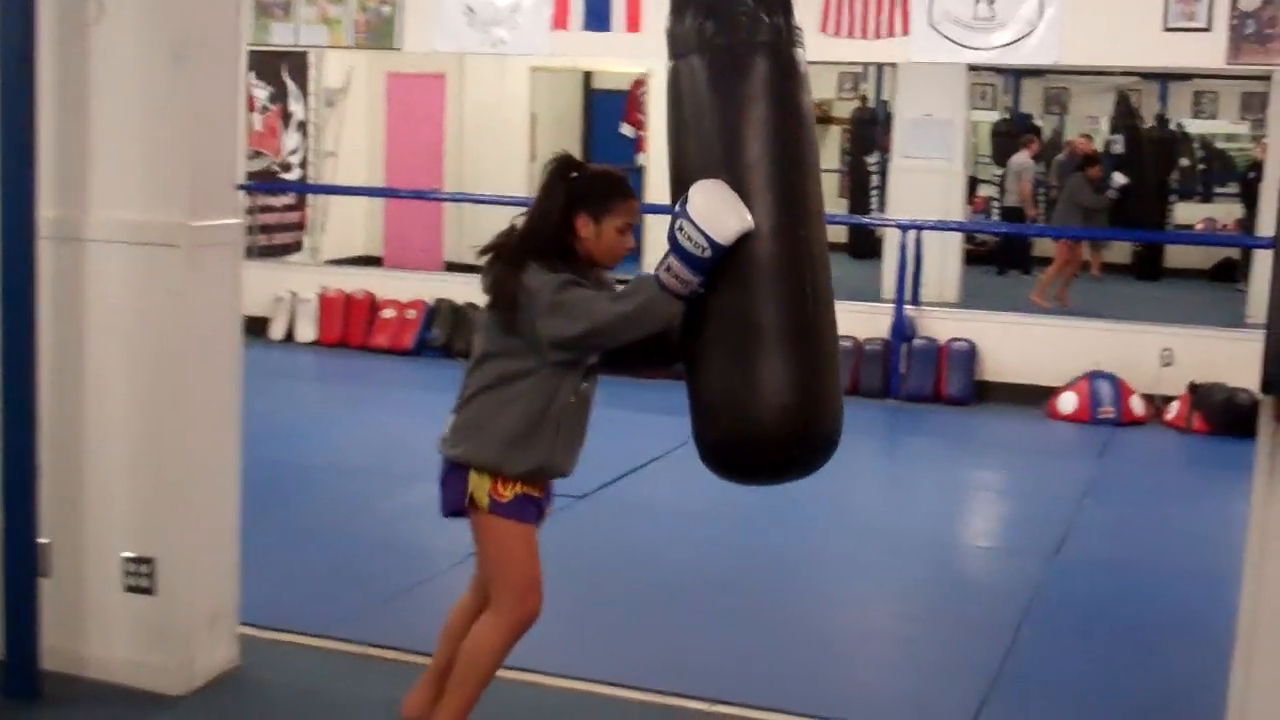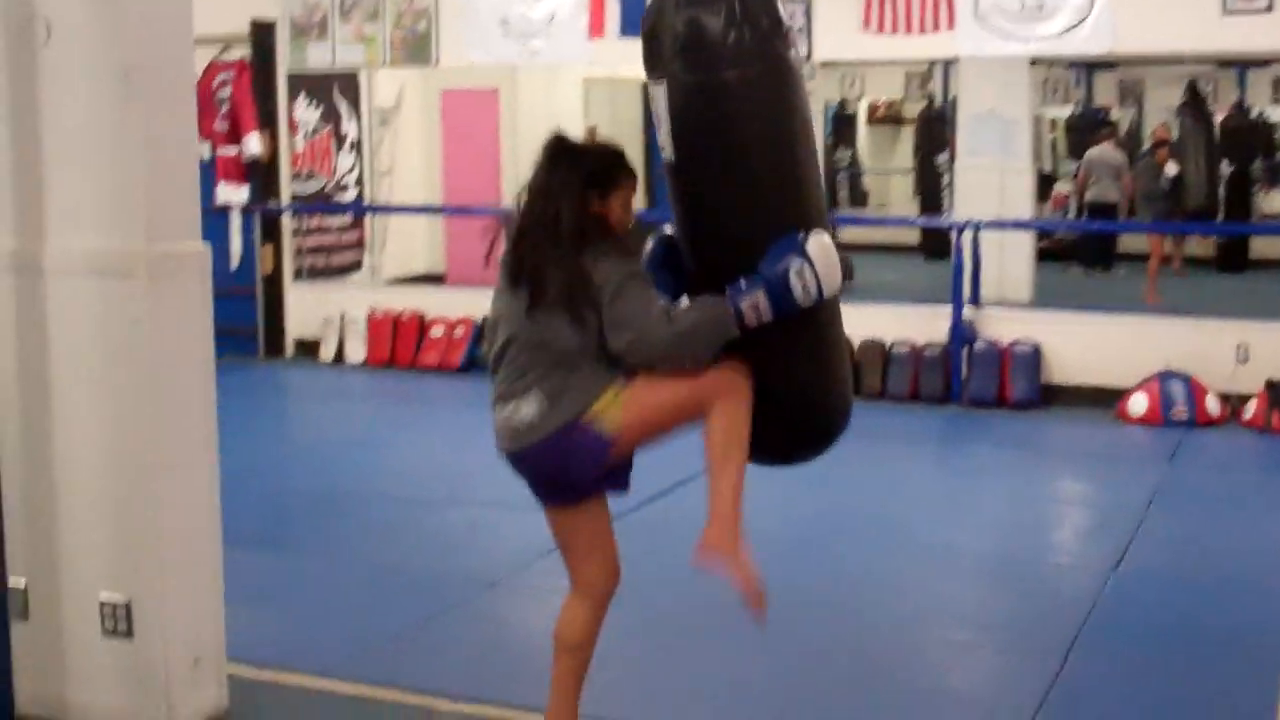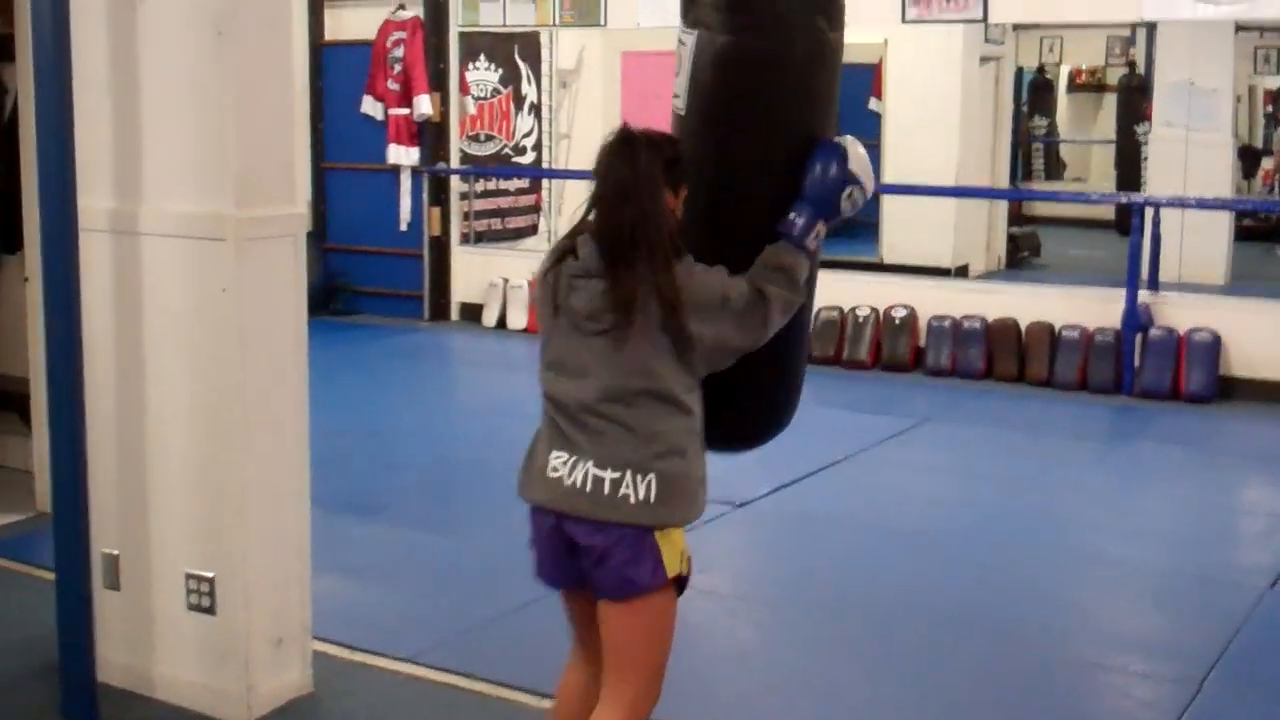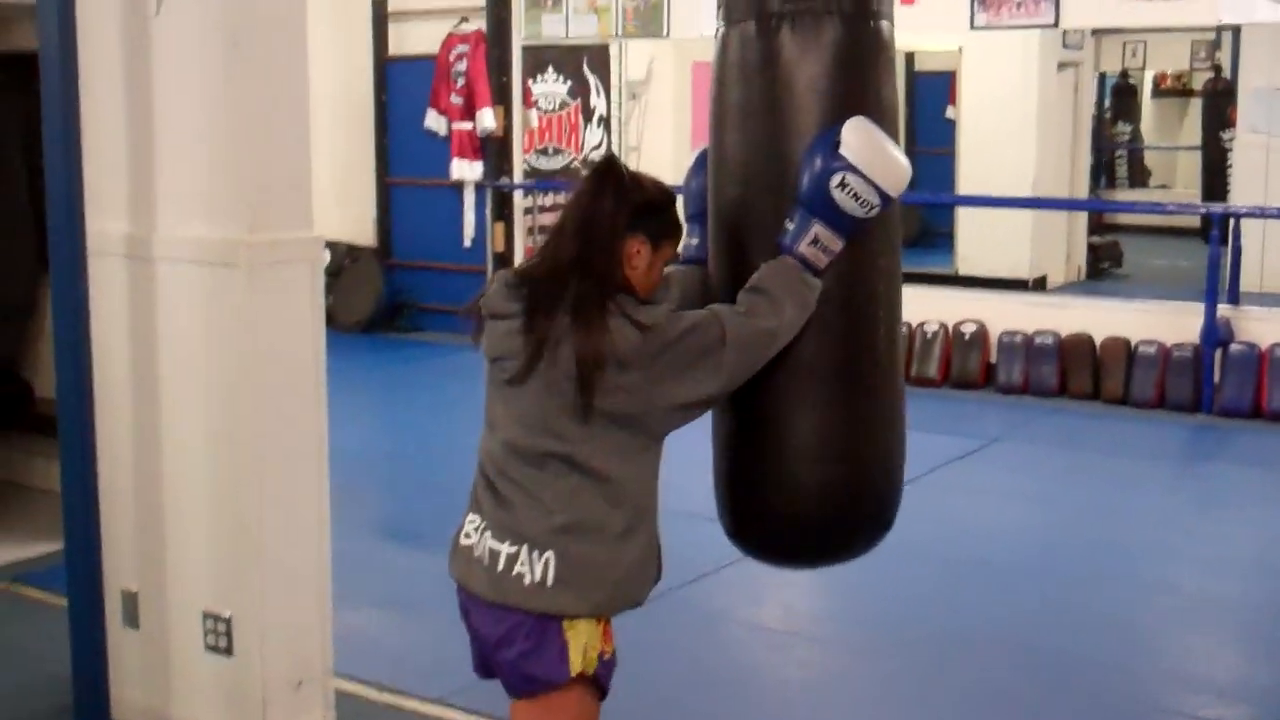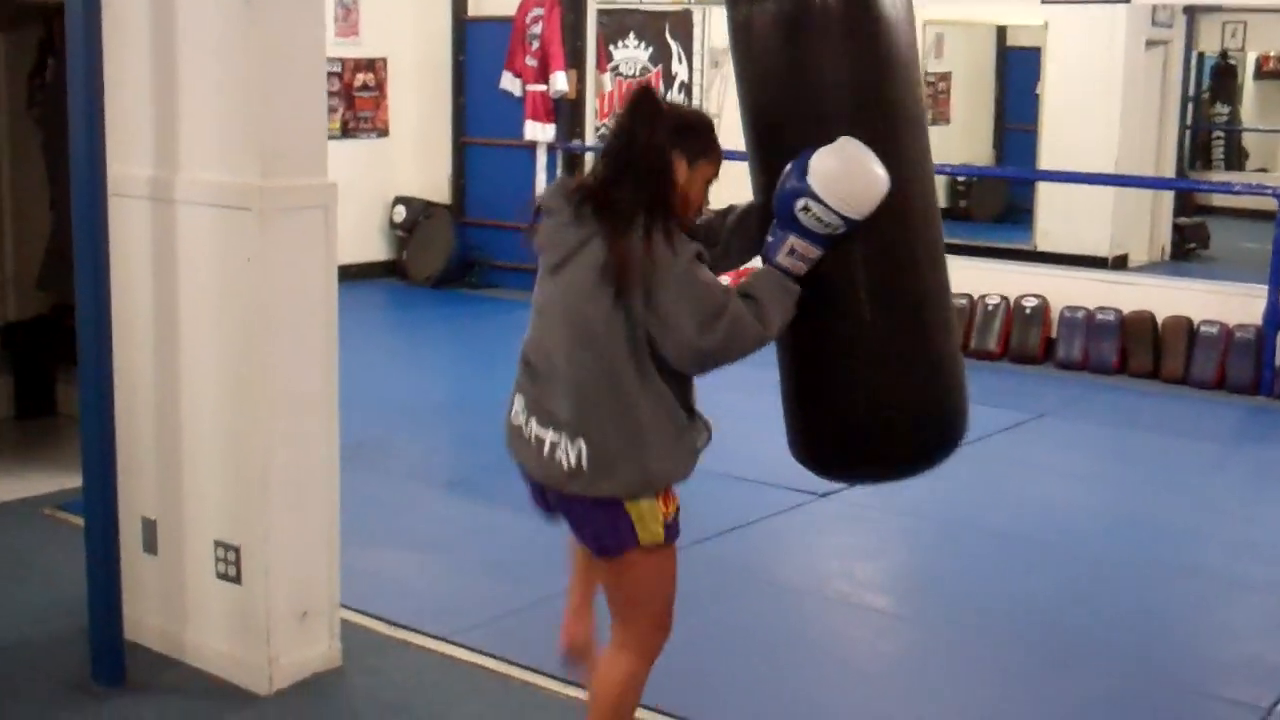
dt=0.7s
person 1, frame 1
left shoulder: (563, 279)
right shoulder: (540, 288)
left elbow: (615, 337)
right elbow: (614, 318)
right wrist: (683, 268)
left hip: (517, 460)
right hip: (490, 461)
left knee: (490, 593)
right knee: (519, 604)
person 1, frame 2
left shoulder: (532, 257)
right shoulder: (592, 263)
right elbow: (658, 341)
left wrist: (652, 283)
right wrist: (752, 300)
left hip: (537, 432)
right hip: (572, 422)
left knee: (595, 580)
right knee: (731, 380)
right ankle: (723, 537)
person 1, frame 3
left shoulder: (561, 268)
right shoulder: (676, 284)
right elbow: (760, 306)
right wrist: (807, 223)
left hip: (556, 494)
right hip: (632, 507)
left knee: (589, 660)
person 1, frame 4
left shoulder: (525, 312)
right shoulder: (620, 342)
right elbow: (743, 333)
left wrist: (702, 251)
right wrist: (815, 237)
left hip: (488, 569)
right hip: (554, 590)
person 1, frame 5
left shoulder: (582, 221)
right shoulder: (650, 248)
left elbow: (704, 248)
right elbow: (725, 334)
left wrist: (776, 212)
right wrist: (797, 241)
left hip: (538, 443)
right hip: (614, 464)
right knee: (639, 639)
left ankle: (578, 614)
